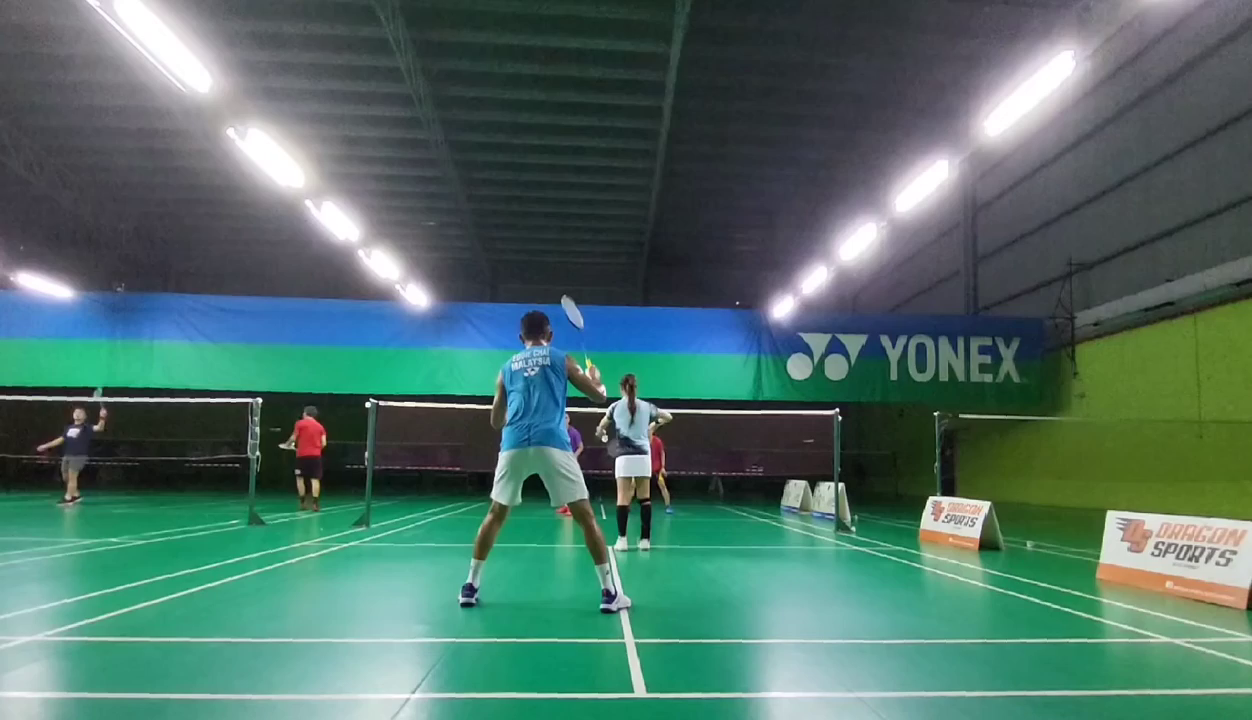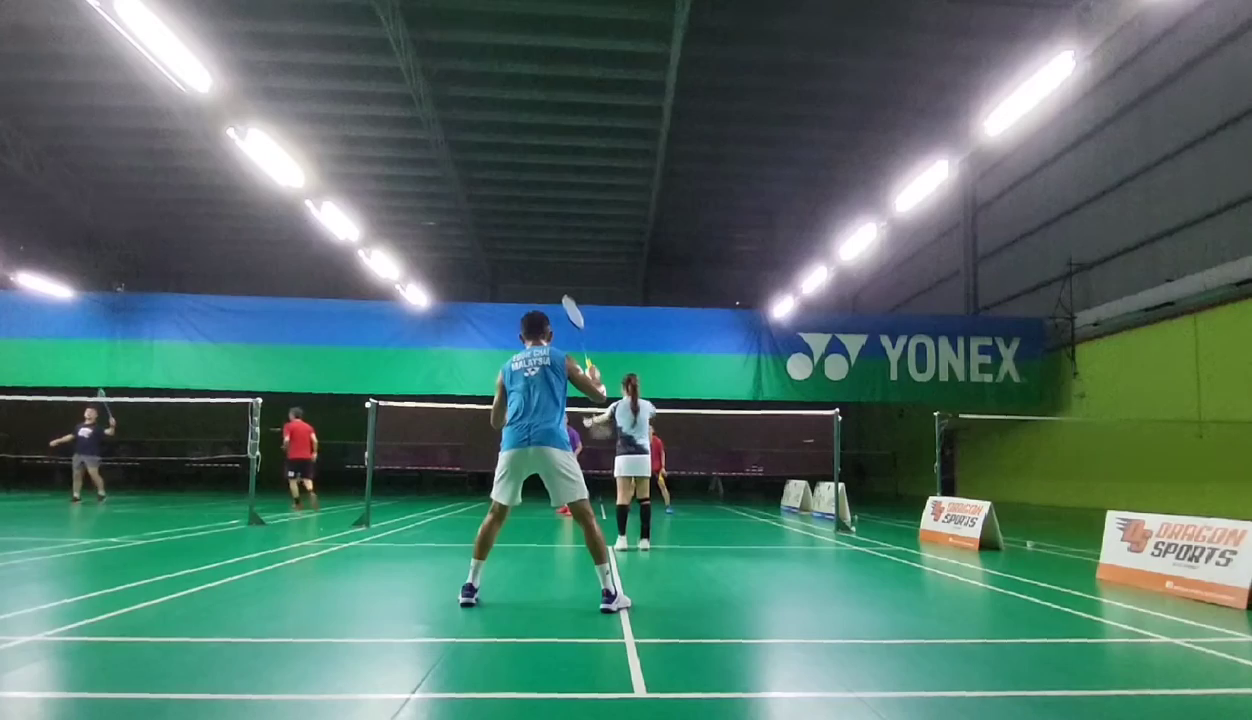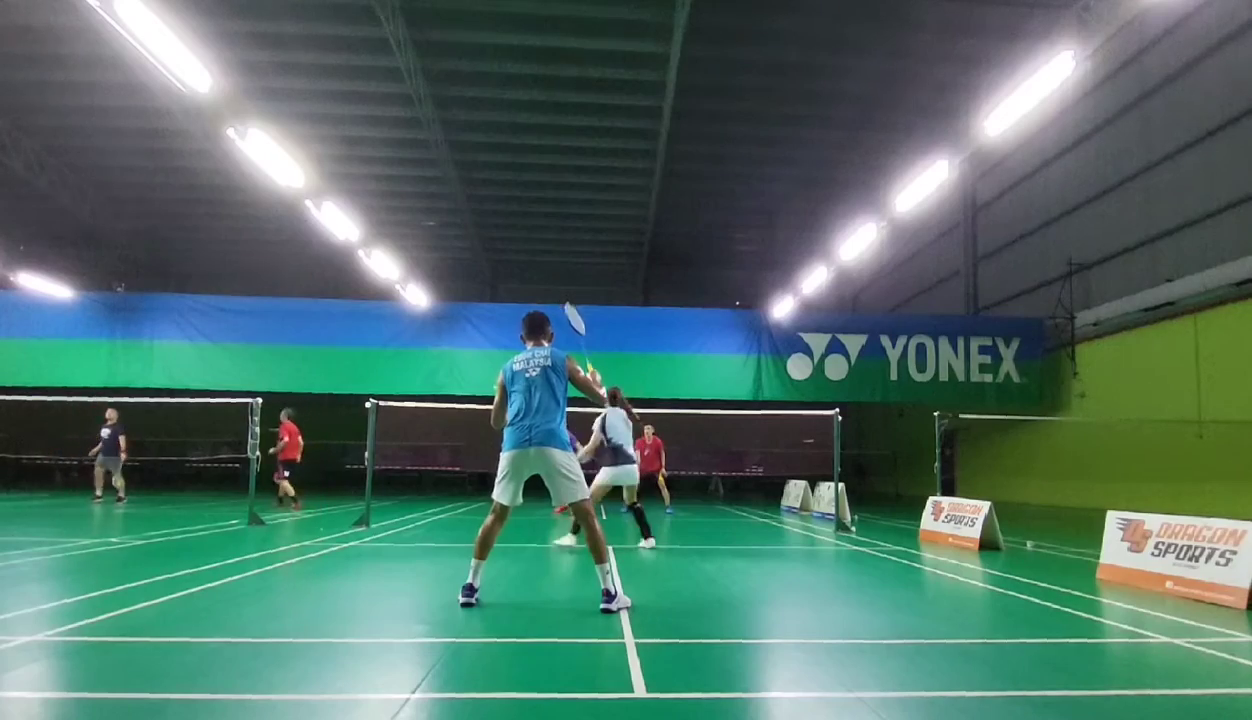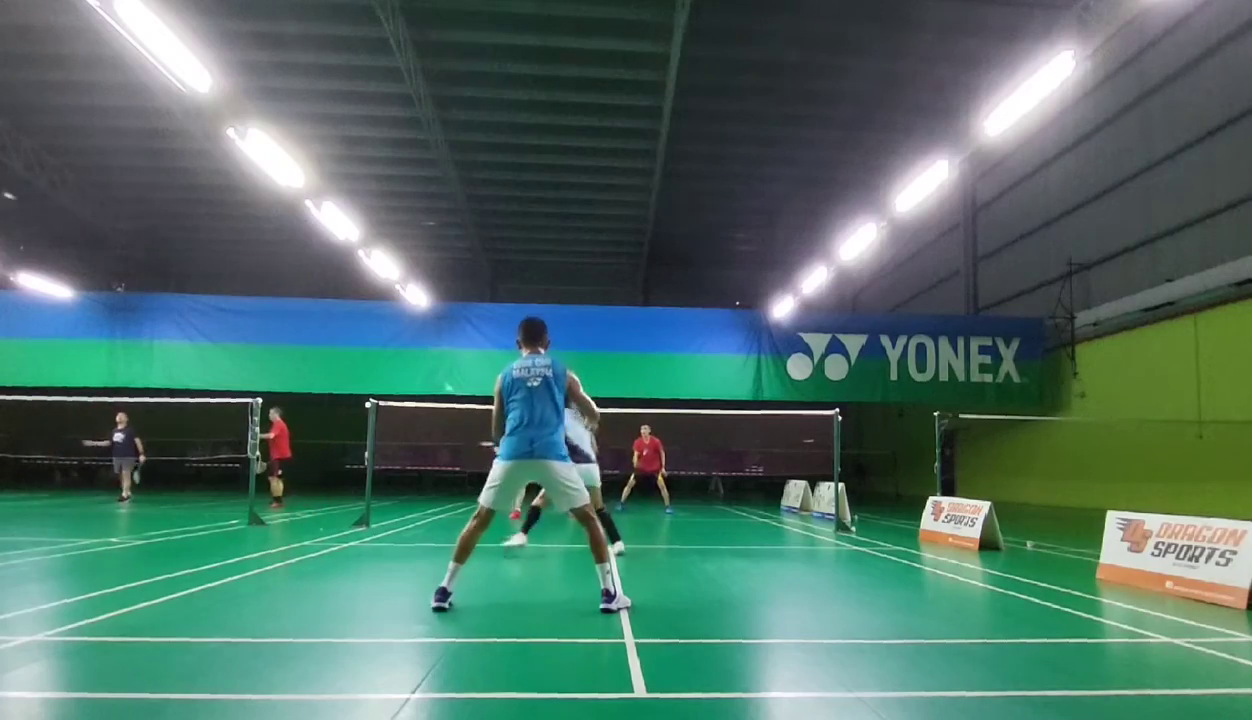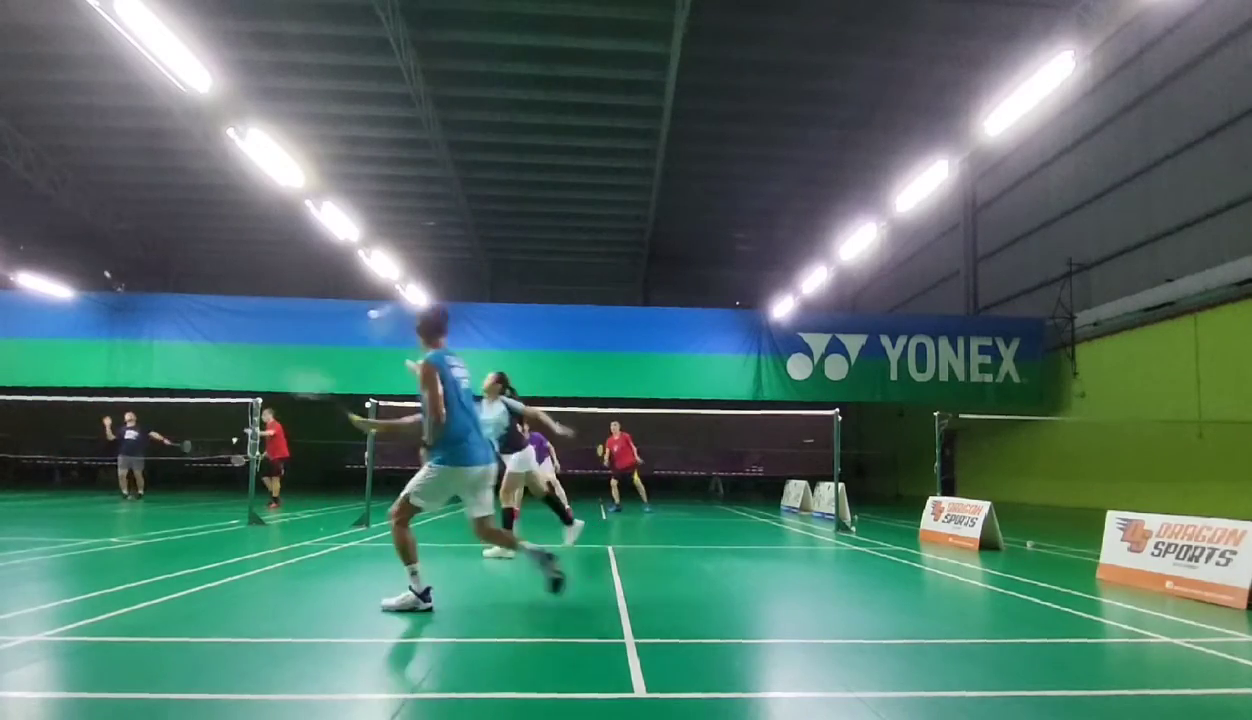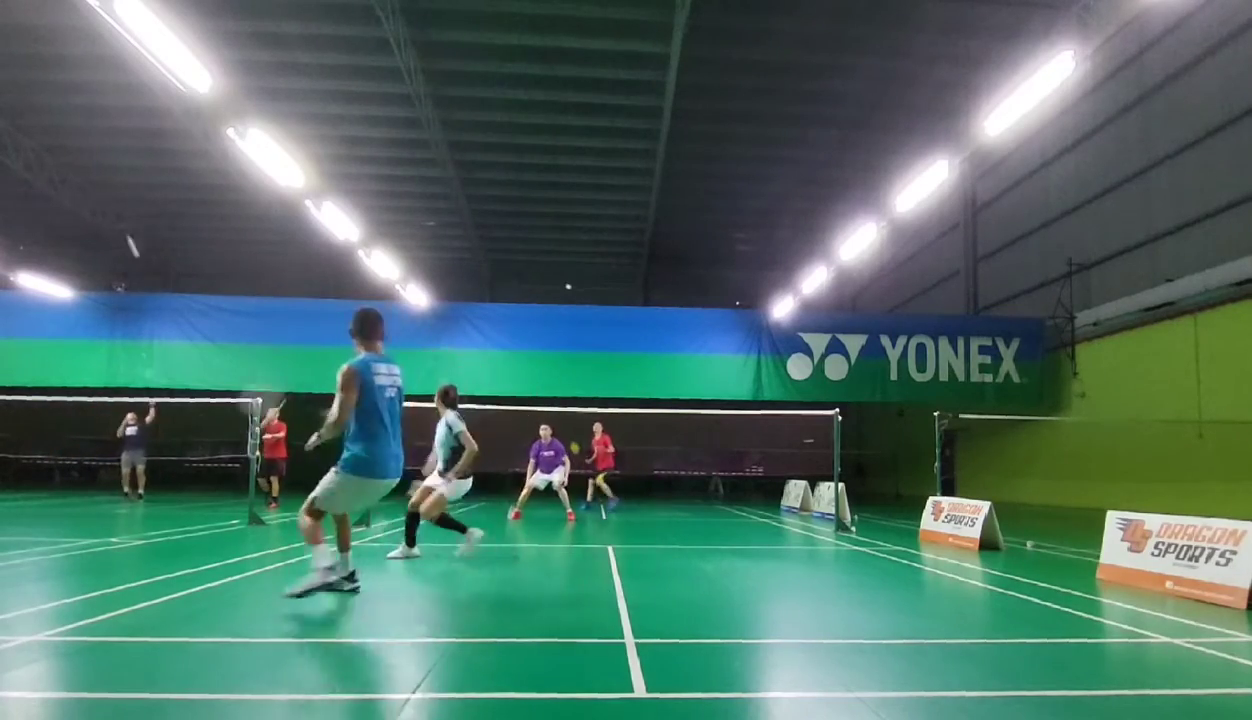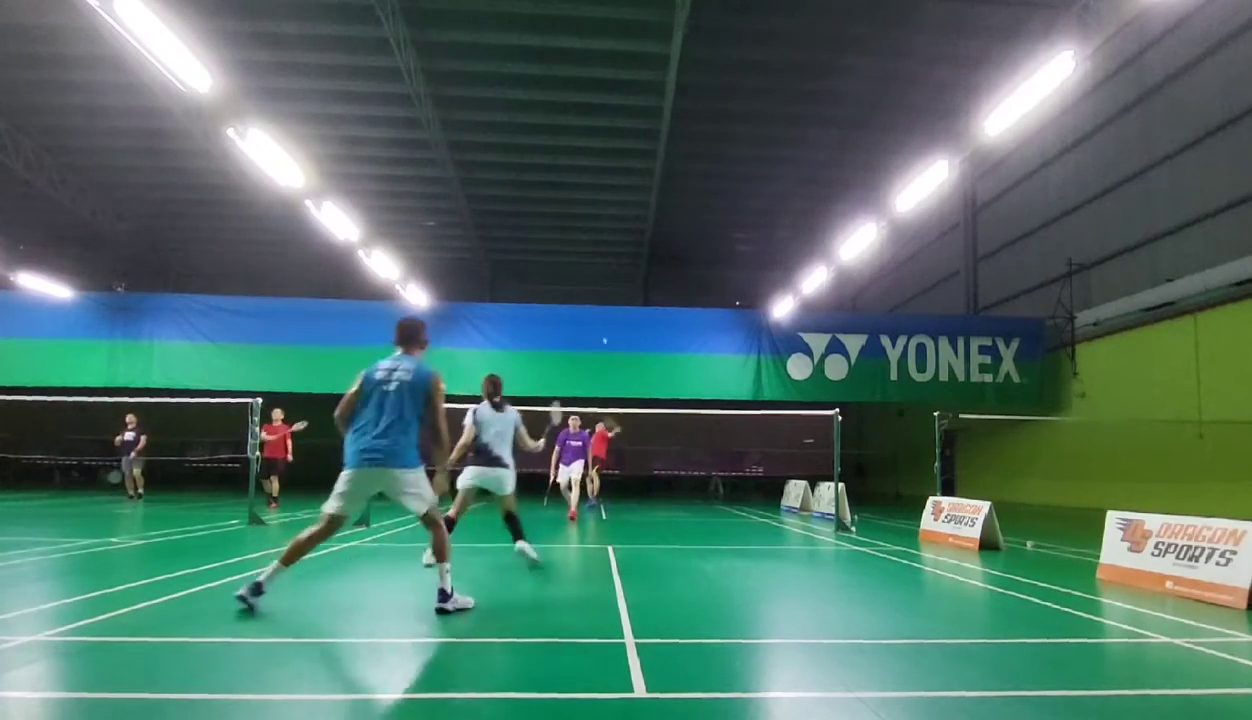
dt=0.4s
person 1, frame 1
left shoulder: (507, 368)
right shoulder: (561, 359)
left elbow: (496, 421)
right elbow: (599, 395)
right wrist: (595, 376)
left hip: (513, 446)
right hip: (552, 445)
left knee: (496, 514)
right knee: (585, 516)
left ankle: (470, 586)
right ankle: (609, 592)
person 1, frame 2
left shoulder: (507, 368)
right shoulder: (561, 360)
left elbow: (496, 420)
right elbow: (599, 395)
right wrist: (595, 376)
left hip: (513, 446)
right hip: (552, 445)
left knee: (496, 515)
right knee: (585, 516)
left ankle: (470, 586)
right ankle: (609, 592)
person 1, frame 3
left shoulder: (508, 369)
right shoulder: (563, 361)
left elbow: (497, 421)
right elbow: (600, 399)
right wrist: (597, 385)
left hip: (515, 447)
right hip: (553, 445)
left knee: (497, 515)
right knee: (587, 516)
left ankle: (471, 586)
right ankle: (609, 593)
person 1, frame 4
left shoulder: (505, 377)
right shoulder: (563, 373)
left elbow: (497, 431)
right elbow: (593, 416)
right wrist: (589, 424)
left hip: (511, 456)
right hip: (552, 456)
left knee: (479, 521)
right knee: (589, 520)
left ankle: (444, 591)
right ankle: (609, 592)
person 1, frame 5
left shoulder: (427, 365)
right shoulder: (457, 363)
left elbow: (437, 416)
left wrist: (428, 443)
right wrist: (388, 424)
left hip: (451, 461)
right hip: (483, 459)
left knee: (399, 517)
right knee: (485, 530)
left ankle: (419, 593)
right ankle: (540, 557)
person 1, frame 6
left shoulder: (352, 370)
right shoulder: (396, 371)
left elbow: (339, 421)
left wrist: (319, 437)
left hip: (361, 465)
right hip: (391, 469)
left knee: (309, 514)
right knee: (340, 514)
left ankle: (324, 568)
right ankle: (345, 574)
person 1, frame 7
left shoulder: (373, 370)
right shoulder: (430, 379)
left elbow: (340, 416)
right elbow: (439, 434)
right wrist: (442, 473)
left hip: (359, 462)
right hip: (401, 464)
left knee: (325, 527)
right knee: (435, 524)
left ankle: (259, 585)
right ankle: (446, 595)
person 2, frame 1
left shoulder: (615, 407)
right shoulder: (646, 406)
left elbow: (600, 429)
right elbow: (668, 417)
left wrist: (602, 435)
right wrist: (654, 425)
left hip: (624, 457)
right hip: (643, 457)
left knee: (623, 498)
right knee: (644, 498)
left ankle: (622, 539)
right ankle: (645, 539)
person 2, frame 2
left shoulder: (618, 406)
right shoulder: (647, 405)
left elbow: (601, 419)
right elbow: (652, 414)
left wrist: (590, 421)
left hip: (625, 456)
right hip: (643, 456)
left knee: (623, 498)
right knee: (644, 498)
left ankle: (622, 538)
right ankle: (645, 539)
person 2, frame 3
left shoulder: (603, 418)
right shoulder: (627, 417)
left elbow: (593, 446)
left wrist: (578, 457)
left hip: (612, 467)
right hip: (631, 466)
left knee: (590, 500)
right knee: (633, 503)
left ankle: (572, 537)
right ankle: (648, 539)
person 2, frame 4
right shoulder: (581, 419)
right elbow: (594, 449)
right hip: (590, 466)
left knee: (540, 501)
right knee: (598, 509)
left ankle: (522, 536)
right ankle: (616, 543)
person 2, frame 5
left shoulder: (507, 404)
right shoulder: (481, 407)
left elbow: (538, 413)
left wrist: (555, 426)
left hip: (520, 453)
right hip: (510, 455)
left knee: (505, 495)
right knee: (541, 491)
left ankle: (504, 547)
right ankle: (571, 523)
person 2, frame 6
left shoulder: (452, 420)
right shoulder: (444, 421)
left elbow: (473, 449)
right elbow: (437, 451)
left wrist: (455, 473)
right wrist: (427, 471)
left hip: (456, 479)
left knee: (427, 513)
right knee: (413, 506)
left ankle: (469, 533)
right ankle: (409, 547)
person 2, frame 7
left shoulder: (476, 412)
right shoulder: (513, 413)
left elbow: (465, 442)
right elbow: (527, 445)
left wrist: (450, 461)
right wrist: (538, 445)
left hip: (476, 469)
right hip: (502, 470)
left knee: (456, 510)
right knee: (509, 511)
left ankle: (434, 552)
right ankle: (521, 542)
